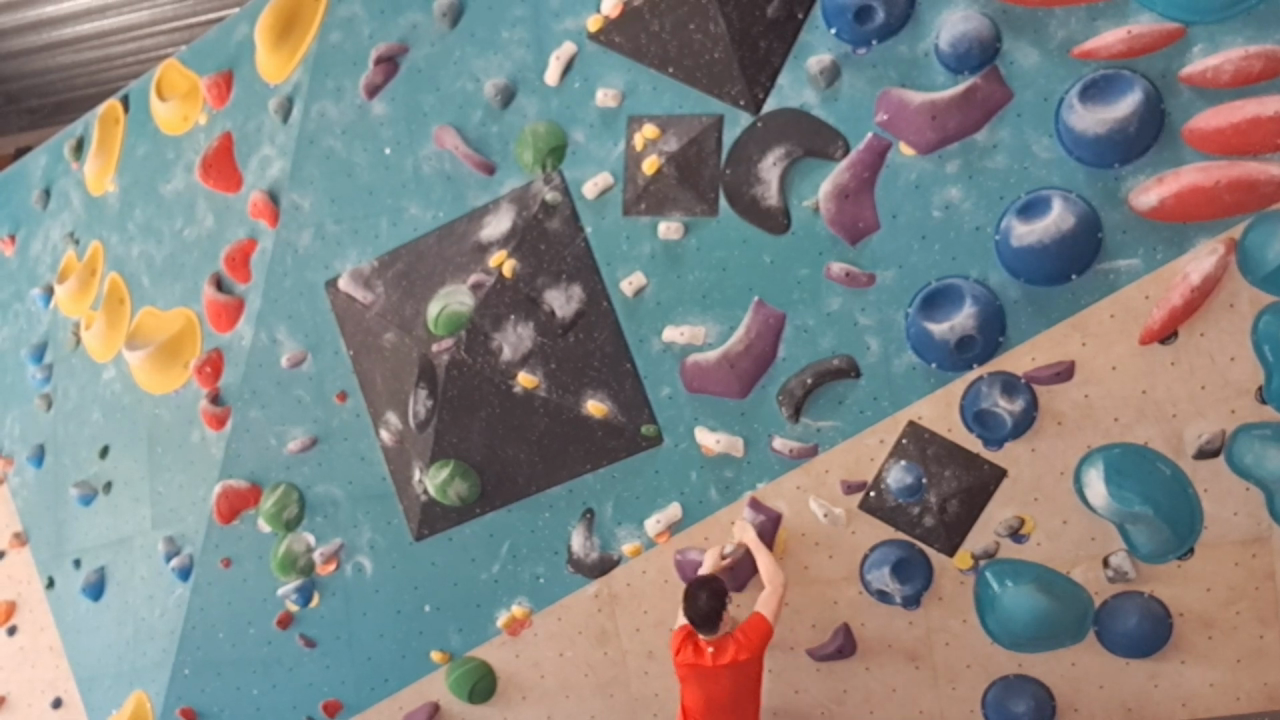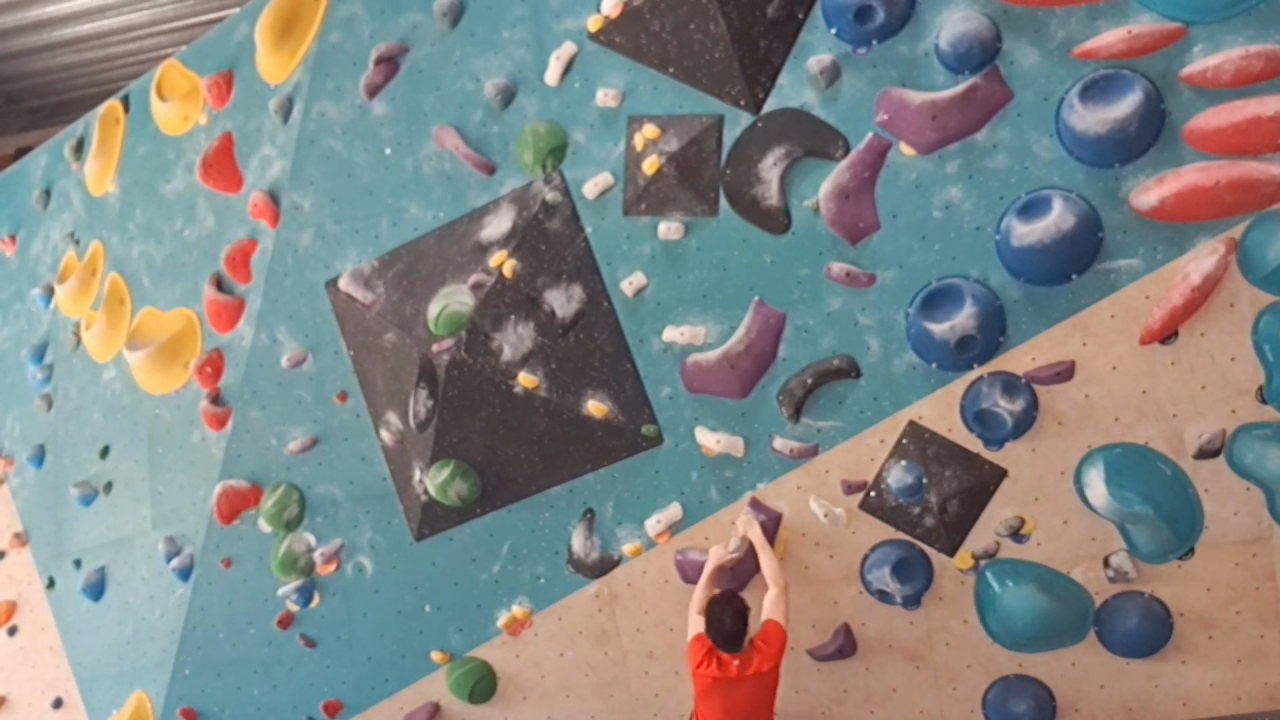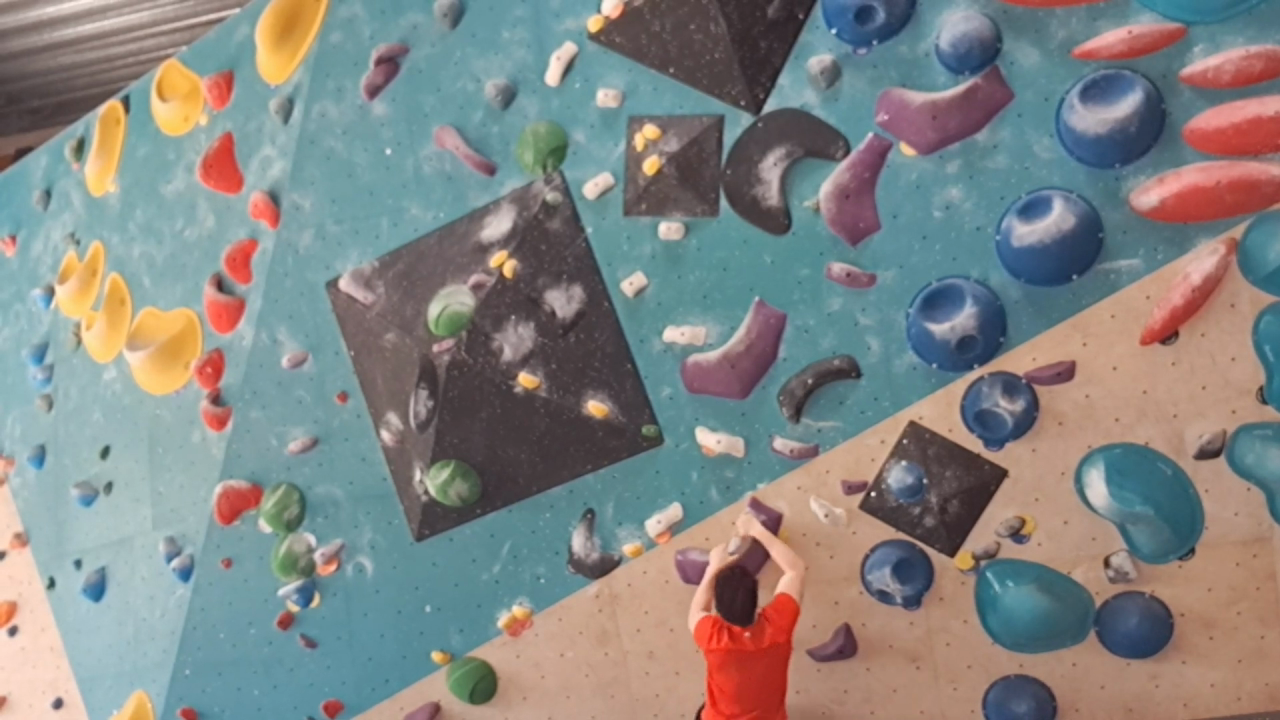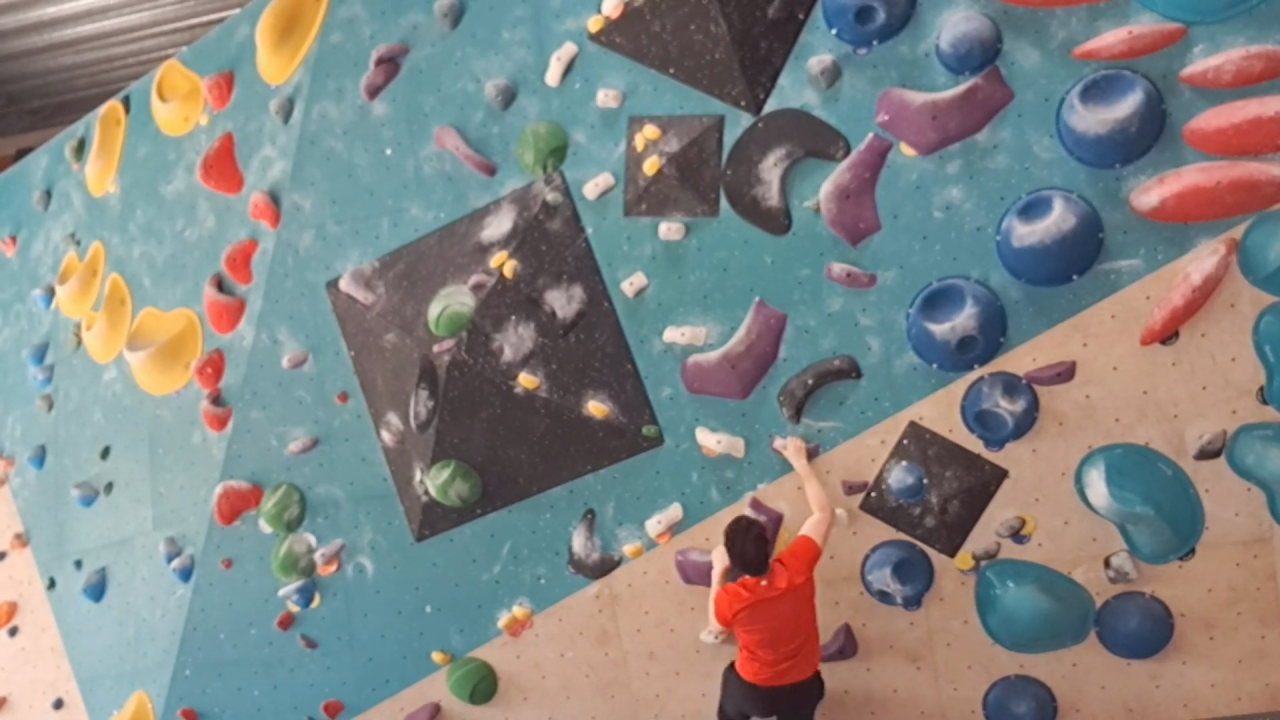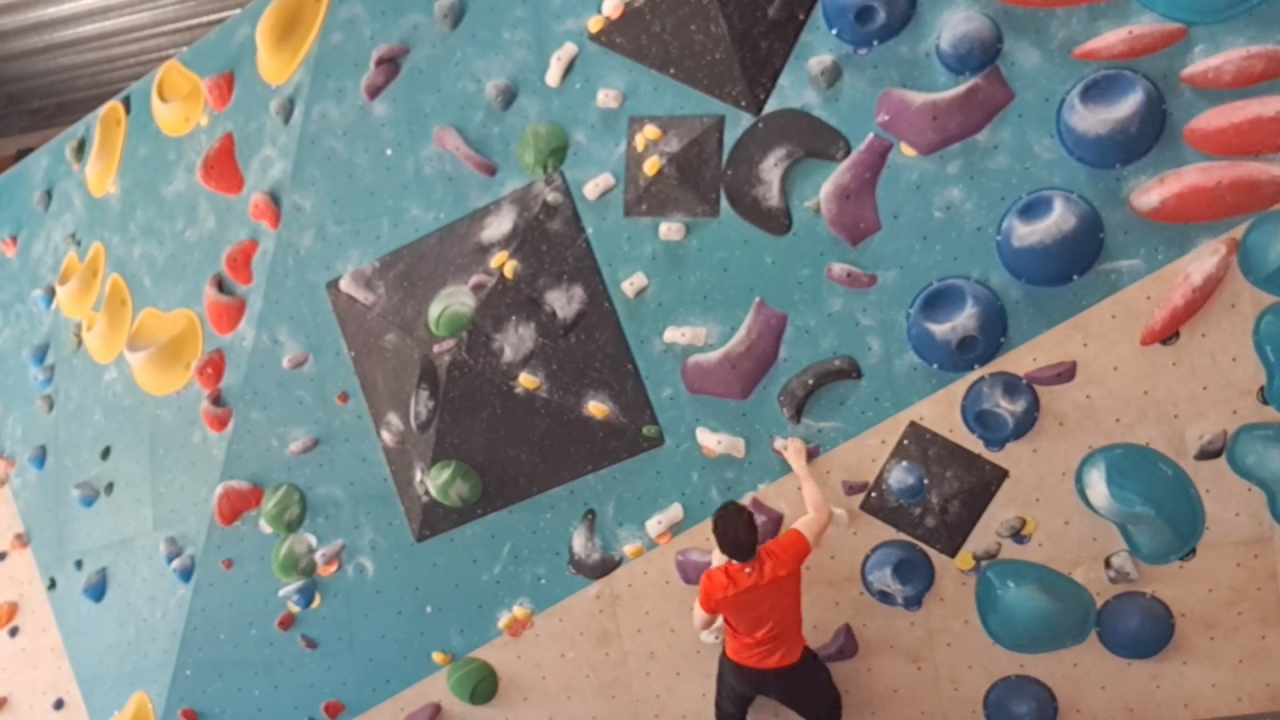
dt=0.4s
person 1, frame 1
left shoulder: (682, 650)
right shoulder: (747, 646)
left elbow: (689, 613)
right elbow: (776, 584)
left wrist: (706, 569)
right wrist: (751, 539)
person 1, frame 2
left shoulder: (702, 664)
right shoulder: (767, 657)
left elbow: (696, 612)
right elbow: (778, 587)
left wrist: (712, 565)
right wrist: (755, 535)
person 1, frame 3
left shoulder: (713, 637)
right shoulder: (777, 628)
left elbow: (696, 614)
right elbow: (796, 569)
left wrist: (714, 568)
right wrist: (757, 531)
person 1, frame 4
left shoulder: (730, 598)
right shoulder: (797, 568)
left elbow: (716, 626)
right elbow: (824, 513)
left wrist: (718, 572)
right wrist: (800, 462)
left hip: (751, 688)
right hip: (801, 687)
person 1, frame 5
left shoulder: (715, 583)
right shoulder: (783, 557)
left elbow: (701, 623)
right elbow: (821, 513)
right wrist: (799, 464)
left hip: (739, 668)
right hip: (791, 668)
